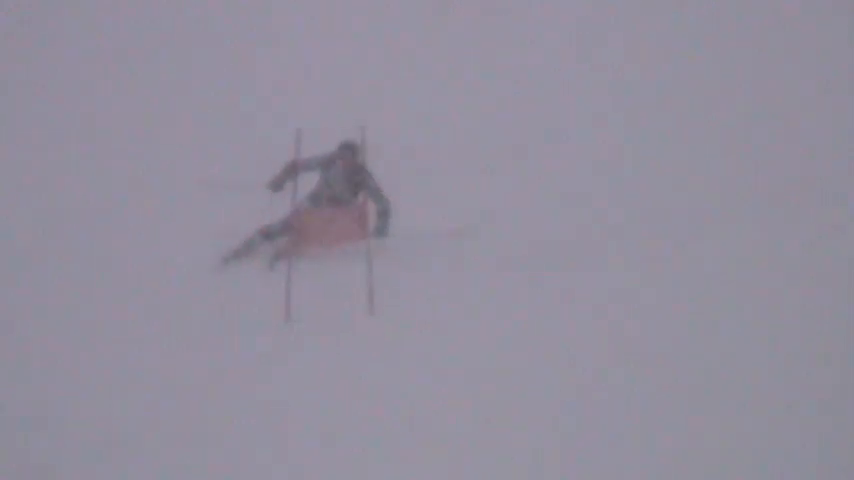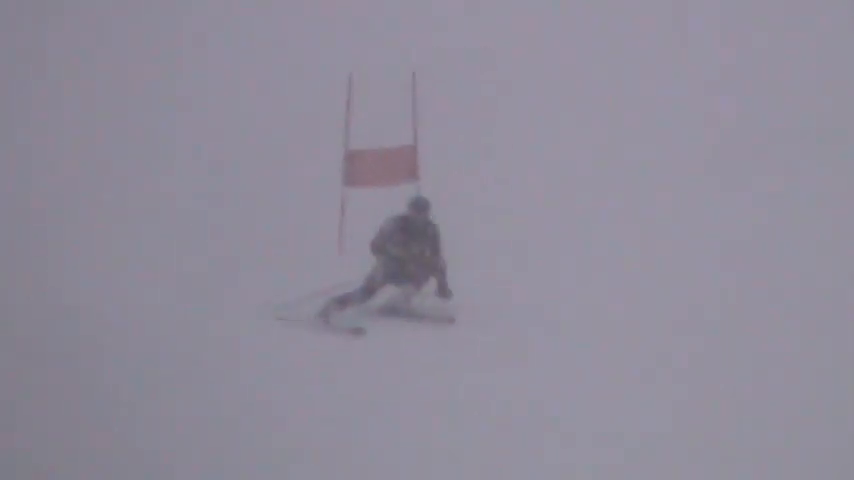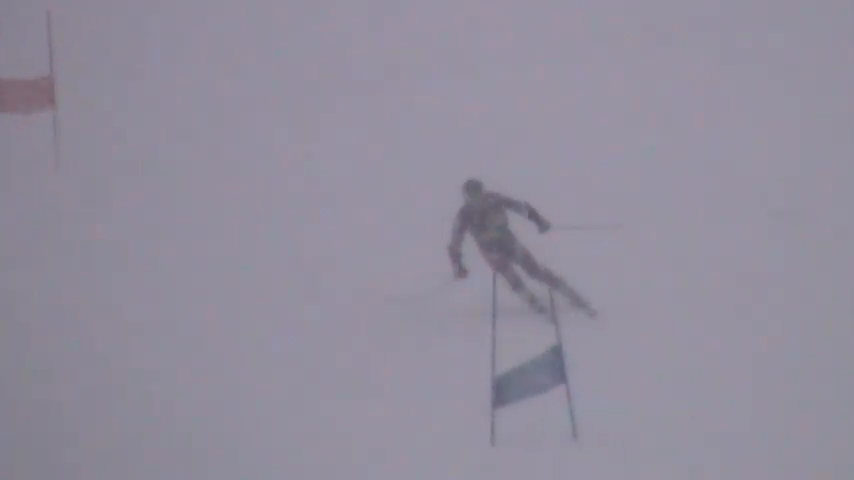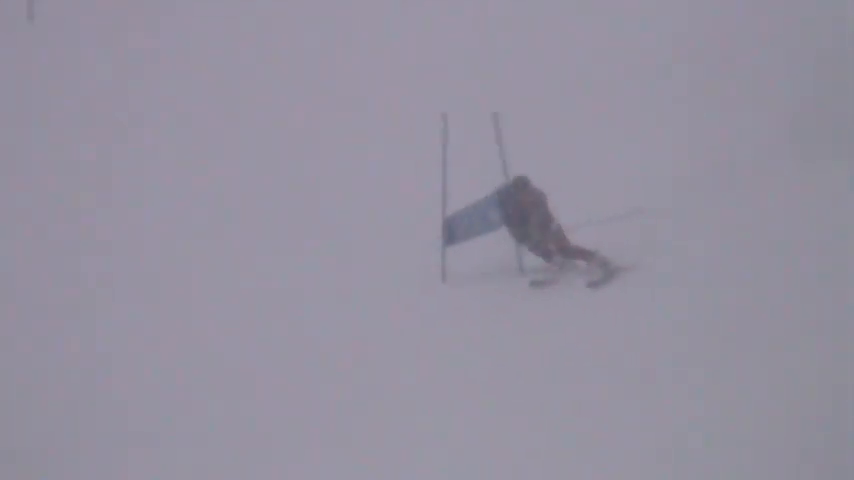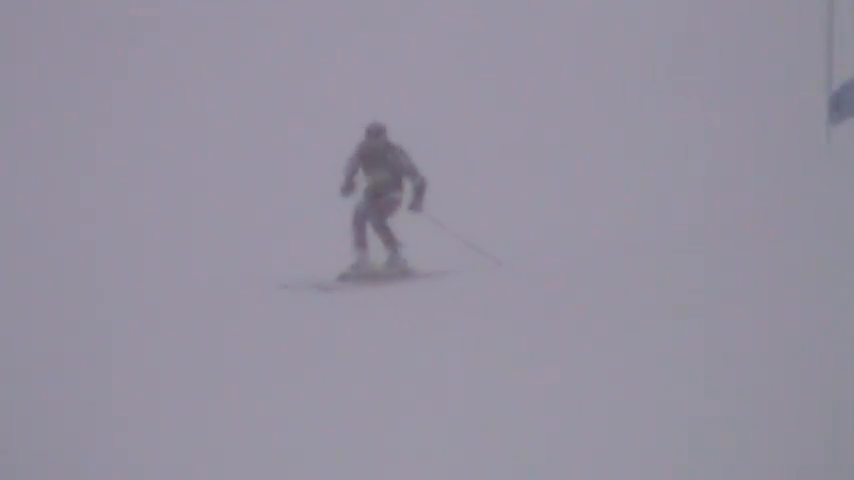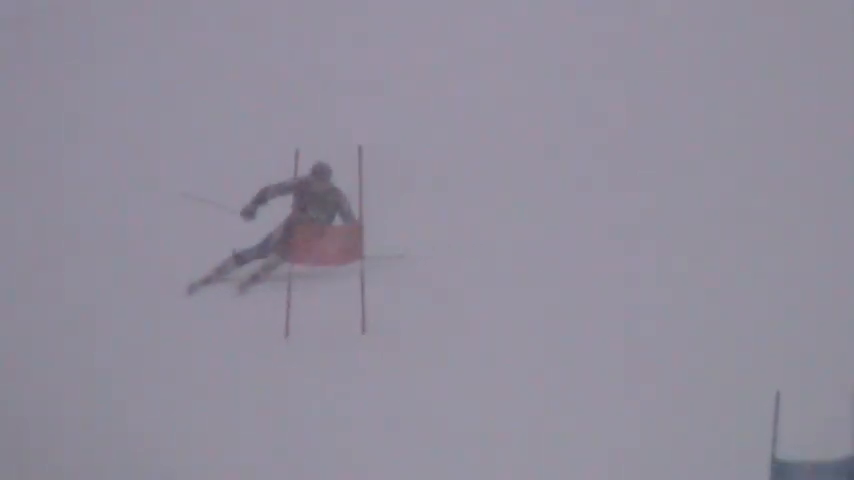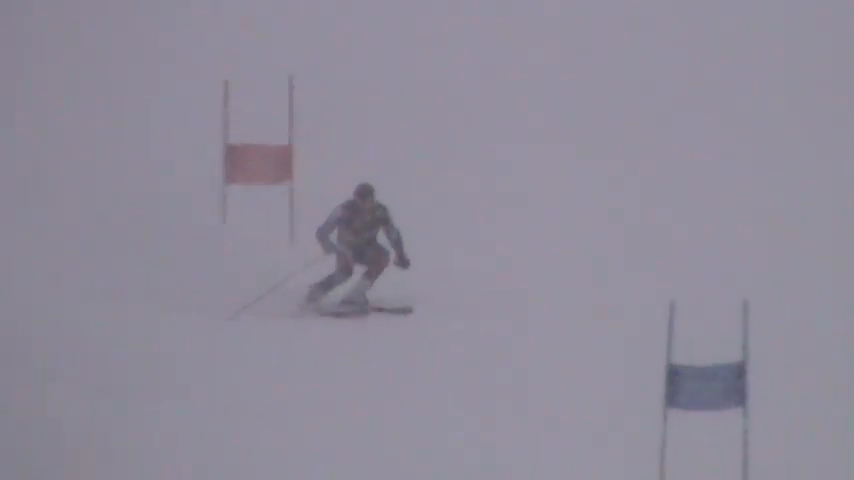
dt=0.7s
person 1, frame 1
left shoulder: (362, 175)
right shoulder: (328, 161)
left elbow: (382, 203)
right elbow: (297, 165)
left wrist: (382, 226)
right wrist: (281, 178)
right hip: (312, 202)
right knee: (281, 228)
person 1, frame 2
left shoulder: (430, 229)
right shoulder: (395, 222)
left elbow: (437, 257)
right elbow: (376, 245)
left wrist: (442, 284)
left hip: (410, 271)
right hip: (387, 266)
left knee: (427, 270)
right knee: (366, 292)
right ankle: (331, 307)
person 1, frame 3
left shoulder: (493, 199)
right shoulder: (463, 216)
left elbow: (520, 206)
right elbow: (454, 244)
left wrist: (539, 221)
right wrist: (458, 266)
left hip: (510, 243)
right hip: (491, 252)
left knee: (536, 271)
right knee: (509, 274)
left ankle: (573, 296)
right ankle: (532, 300)
person 1, frame 4
left shoulder: (535, 195)
right shoulder: (508, 206)
left elbow: (544, 216)
right elbow: (516, 234)
left hip: (547, 228)
right hip: (531, 237)
left knee: (566, 250)
left ankle: (602, 263)
right ankle: (563, 264)
person 1, frame 5
left shoulder: (395, 153)
right shoulder: (364, 148)
left elbow: (418, 179)
right elbow: (352, 165)
left wrist: (418, 199)
right wrist: (348, 182)
left hip: (391, 195)
right hip: (372, 193)
left knee: (375, 219)
right knee: (358, 217)
left ankle: (396, 259)
right ankle: (362, 262)
person 1, frame 6
left shoulder: (337, 197)
right shoulder: (301, 184)
left elbow: (351, 223)
right elbow: (271, 190)
right wrist: (253, 205)
right hip: (290, 228)
right knee: (257, 251)
left ankle: (259, 274)
right ankle: (212, 276)
person 1, frame 7
left shoulder: (380, 210)
right shoulder: (344, 210)
left elbow: (392, 233)
right elbow: (322, 233)
left wrist: (401, 254)
right wrist: (328, 246)
left hip: (367, 248)
right hip: (345, 249)
left knee: (384, 257)
right knee: (344, 273)
left ankle: (355, 296)
right ankle: (315, 292)
